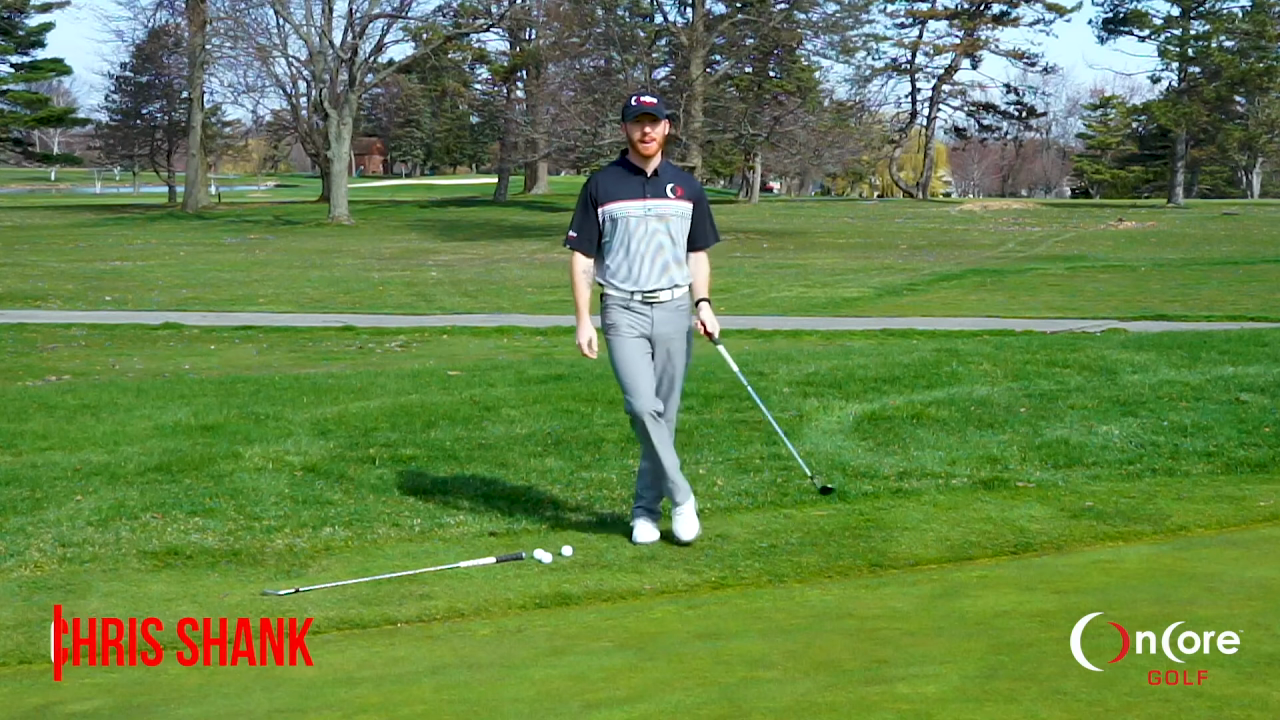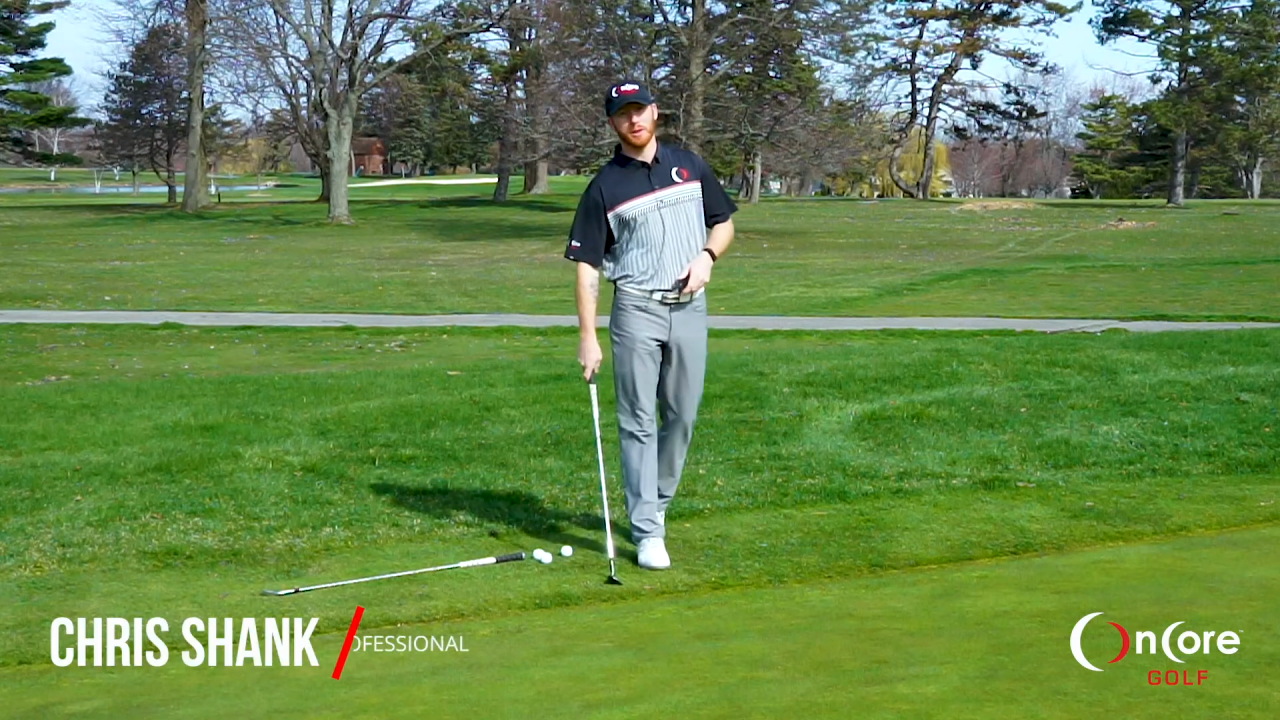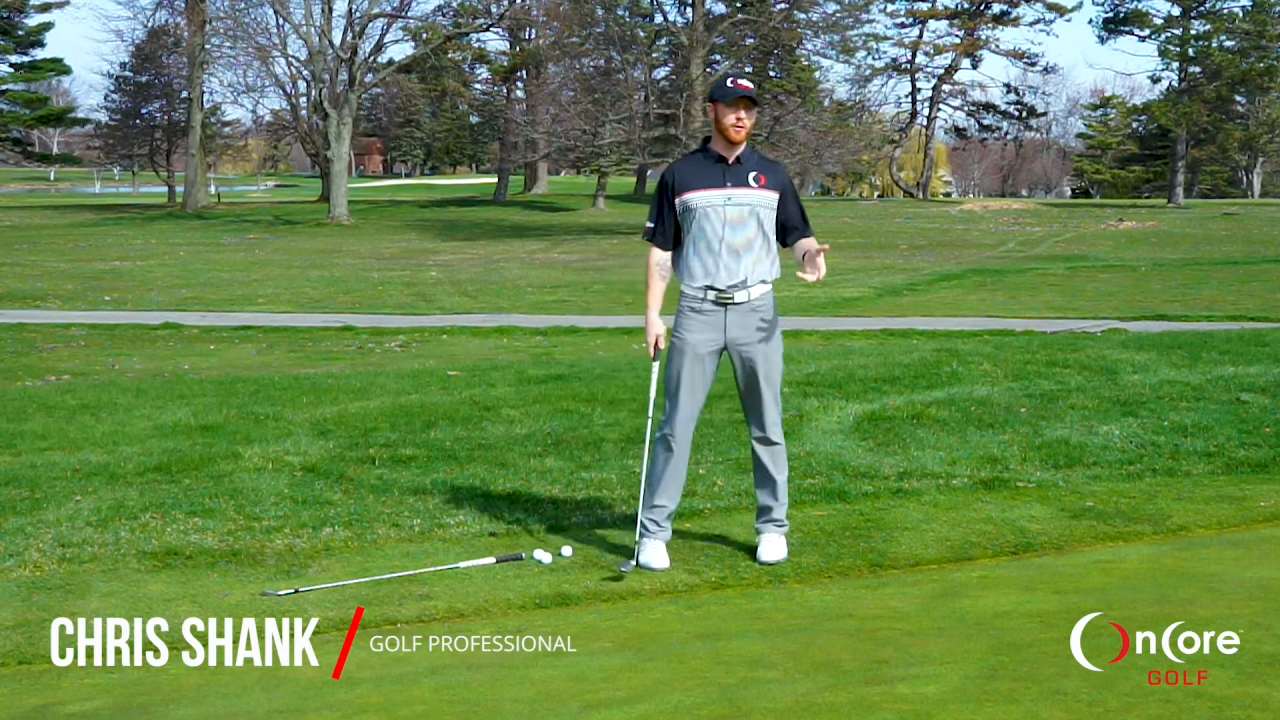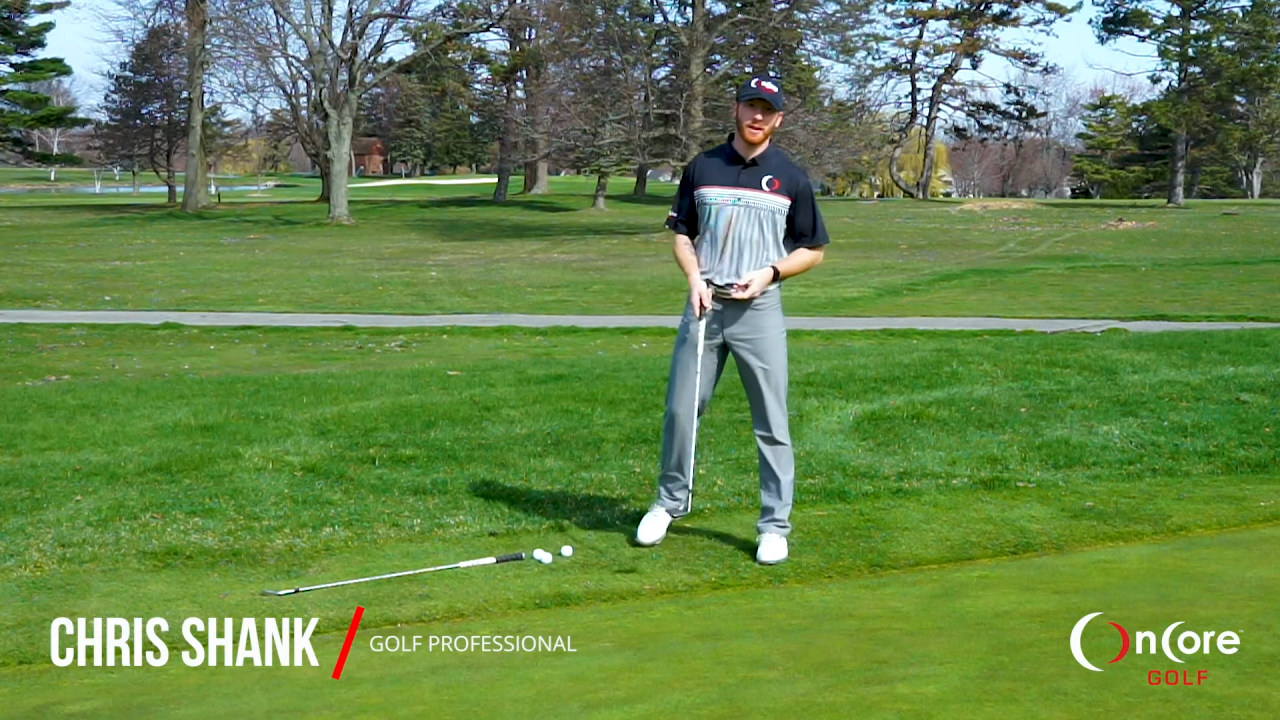
dt=1s
person 1, frame 1
left shoulder: (687, 186)
right shoulder: (601, 185)
left elbow: (698, 253)
right elbow: (581, 256)
left wrist: (703, 303)
right wrist: (583, 319)
left hip: (674, 311)
right hip: (622, 311)
left knee: (664, 416)
right knee: (642, 405)
left ankle: (647, 509)
right ankle: (680, 496)
person 1, frame 2
left shoulder: (690, 165)
right shoulder: (603, 187)
left elbow: (723, 223)
right elbow: (587, 265)
left wrist: (707, 257)
right wrist: (587, 337)
left hip: (689, 310)
right hip: (637, 312)
left knee: (679, 418)
right knee: (638, 424)
left ankle: (655, 499)
right ankle: (648, 532)
person 1, frame 3
left shoulder: (773, 175)
right shoulder: (678, 175)
left elbow: (799, 237)
right elbow: (661, 250)
left wrist: (811, 256)
right wrist: (652, 313)
left hip: (757, 312)
right hip: (696, 314)
left knee: (766, 428)
right knee: (676, 425)
left ankle: (772, 526)
right ankle: (653, 530)
person 1, frame 4
left shoulder: (791, 178)
right shoulder: (701, 168)
left elbow: (812, 249)
right elbow: (682, 234)
left wrist: (769, 272)
right wrist: (694, 279)
left hip: (760, 311)
right hip: (706, 307)
left knee: (771, 424)
right knee: (681, 410)
left ankle: (775, 526)
right ankle: (669, 501)
